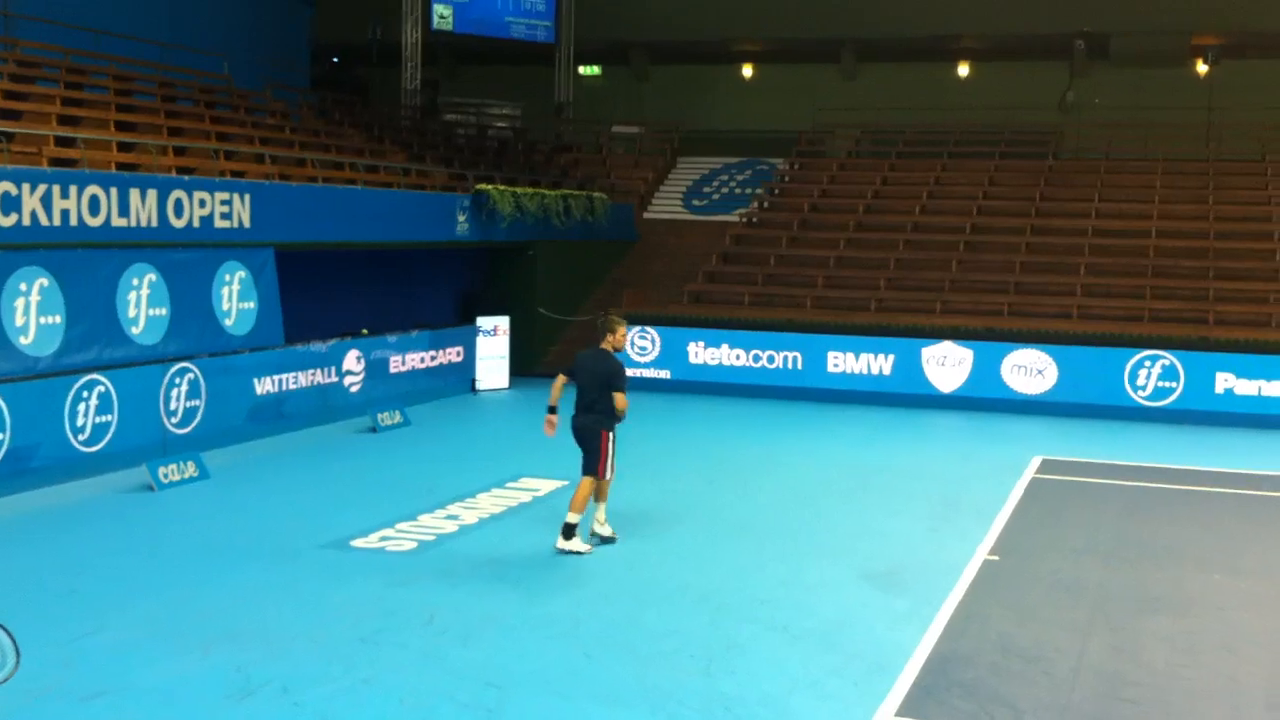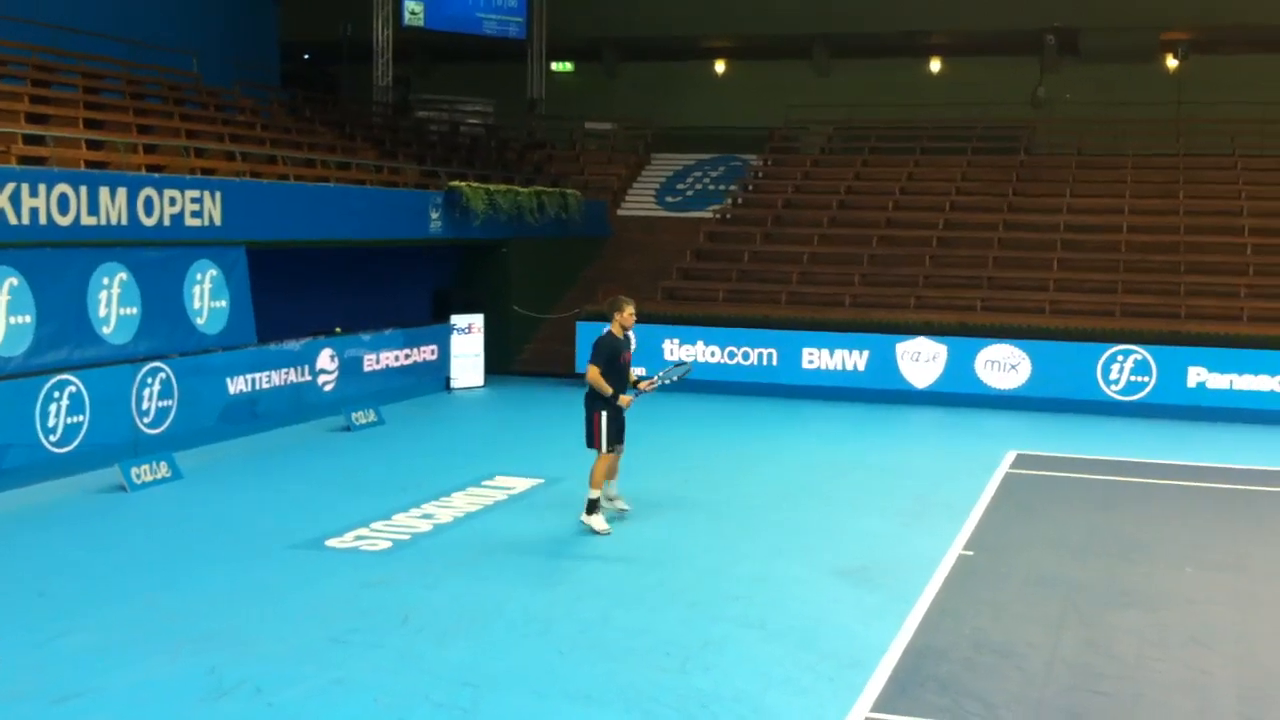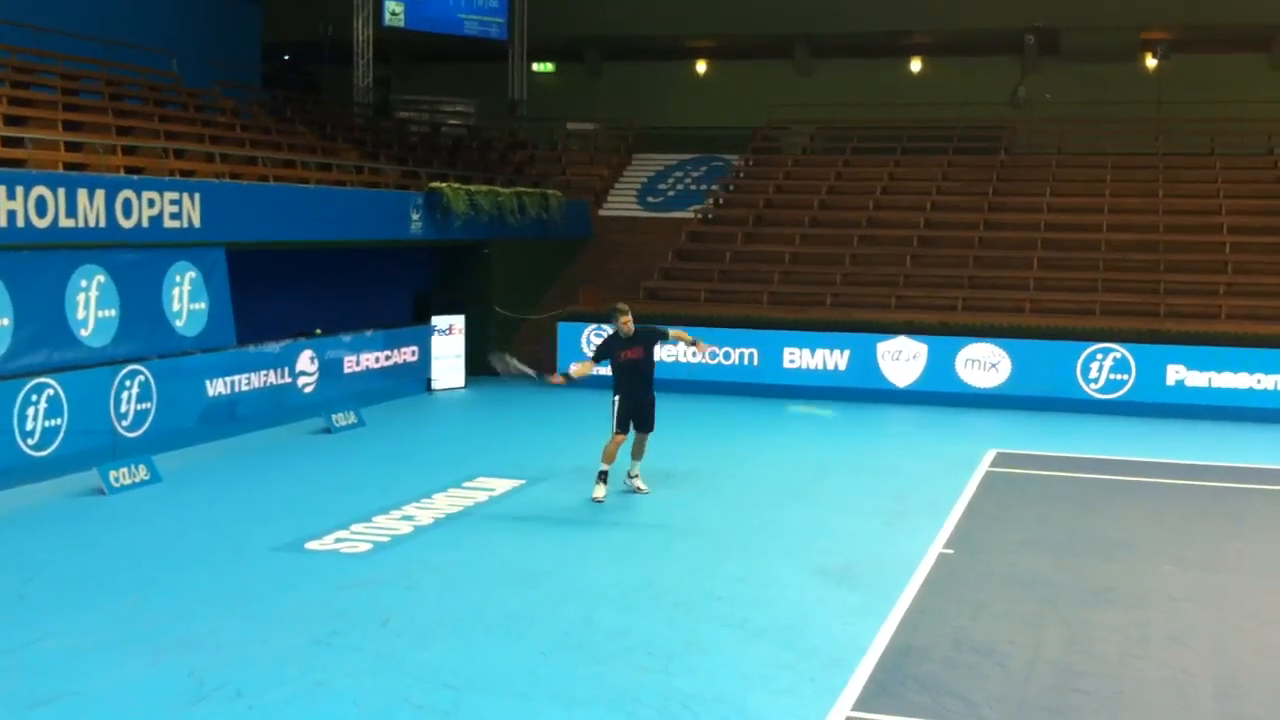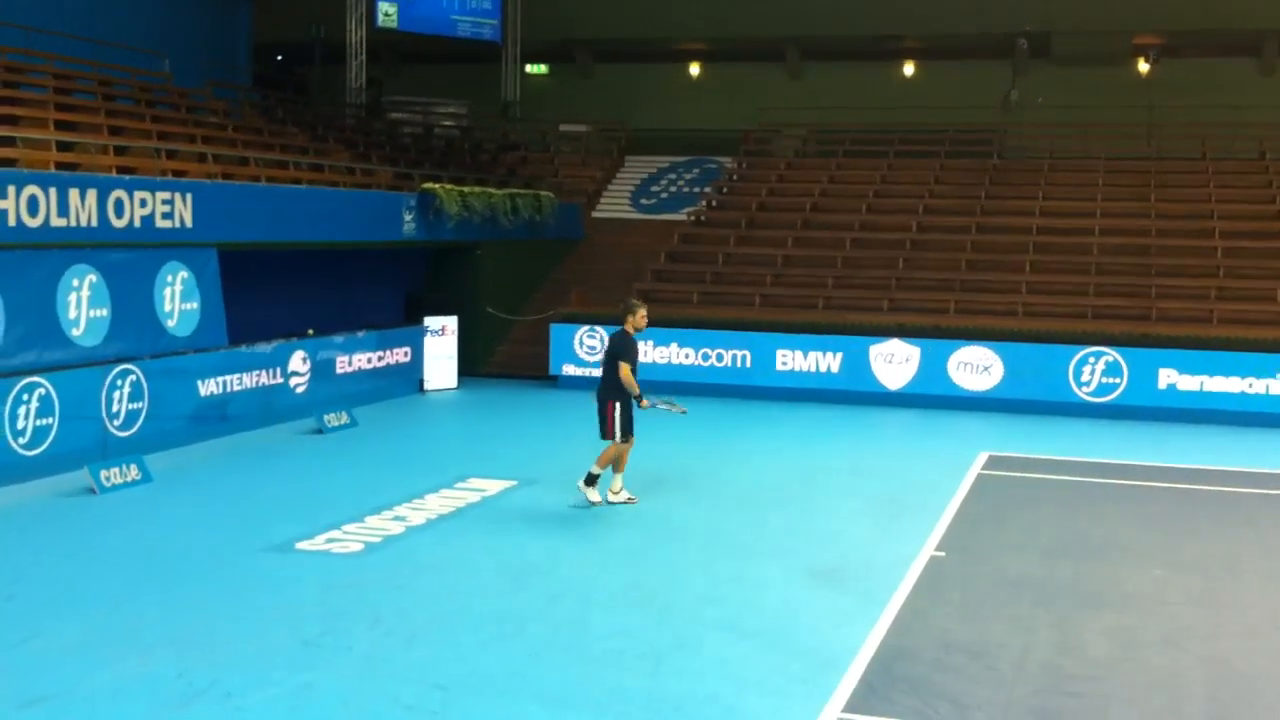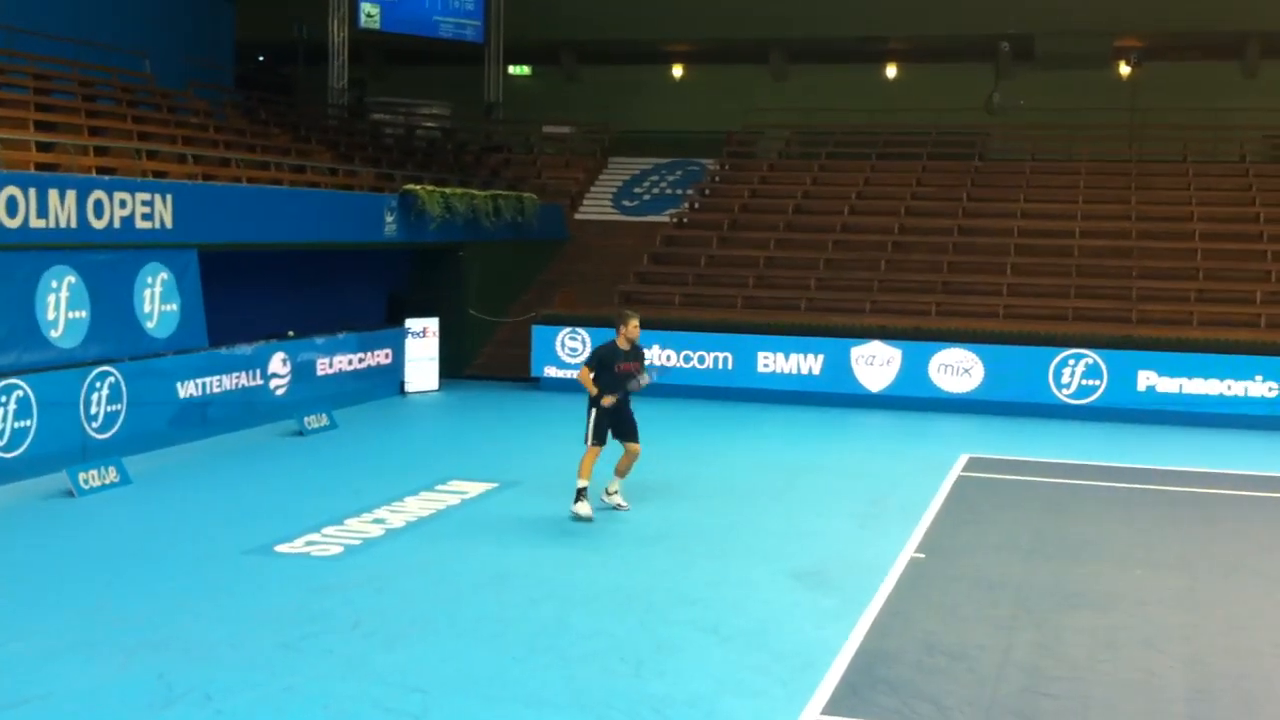
dt=1s
person 1, frame 1
left shoulder: (582, 357)
right shoulder: (615, 366)
left elbow: (559, 382)
right elbow: (620, 404)
left wrist: (552, 411)
right wrist: (620, 417)
left hip: (580, 421)
right hip: (600, 425)
left knee: (607, 469)
right knee: (591, 478)
left ankle: (600, 524)
right ankle: (567, 536)
person 1, frame 2
left shoulder: (626, 340)
right shoulder: (605, 343)
right elbow: (591, 375)
left wrist: (637, 383)
right wrist: (615, 396)
left hip: (614, 405)
right hip: (600, 405)
left knee: (616, 451)
right knee: (606, 455)
left ankle: (609, 496)
right ankle: (591, 510)
person 1, frame 3
left shoulder: (646, 332)
right shoulder: (610, 343)
left elbow: (674, 334)
right elbow: (589, 364)
left wrist: (695, 343)
right wrist: (568, 376)
left hip: (645, 395)
right hip: (624, 396)
left knee: (642, 436)
right knee: (618, 438)
left ankle: (633, 475)
right ankle: (601, 480)
person 1, frame 4
left shoulder: (618, 337)
right shoulder: (627, 342)
left elbow: (609, 366)
right elbow: (625, 373)
right wrist: (639, 397)
left hip: (619, 399)
right hip: (613, 399)
left knee: (627, 442)
right knee: (620, 444)
left ankle: (616, 491)
right ankle: (589, 482)
person 1, frame 5
left shoulder: (637, 351)
right shoulder: (604, 351)
left elbow: (643, 374)
right elbow: (583, 373)
left wrist: (641, 380)
right wrist: (598, 396)
left hip: (623, 408)
right hip: (600, 407)
left knee: (633, 451)
right knee: (594, 449)
left ankle: (612, 492)
right ankle: (581, 500)
